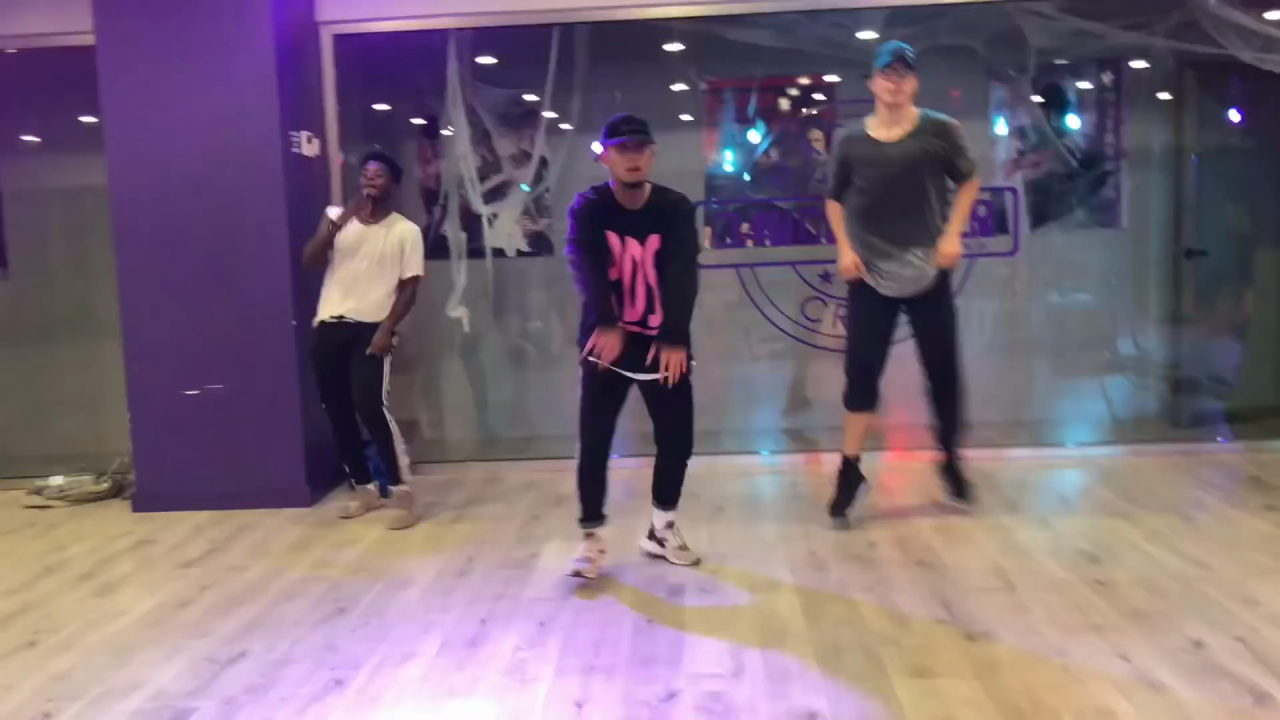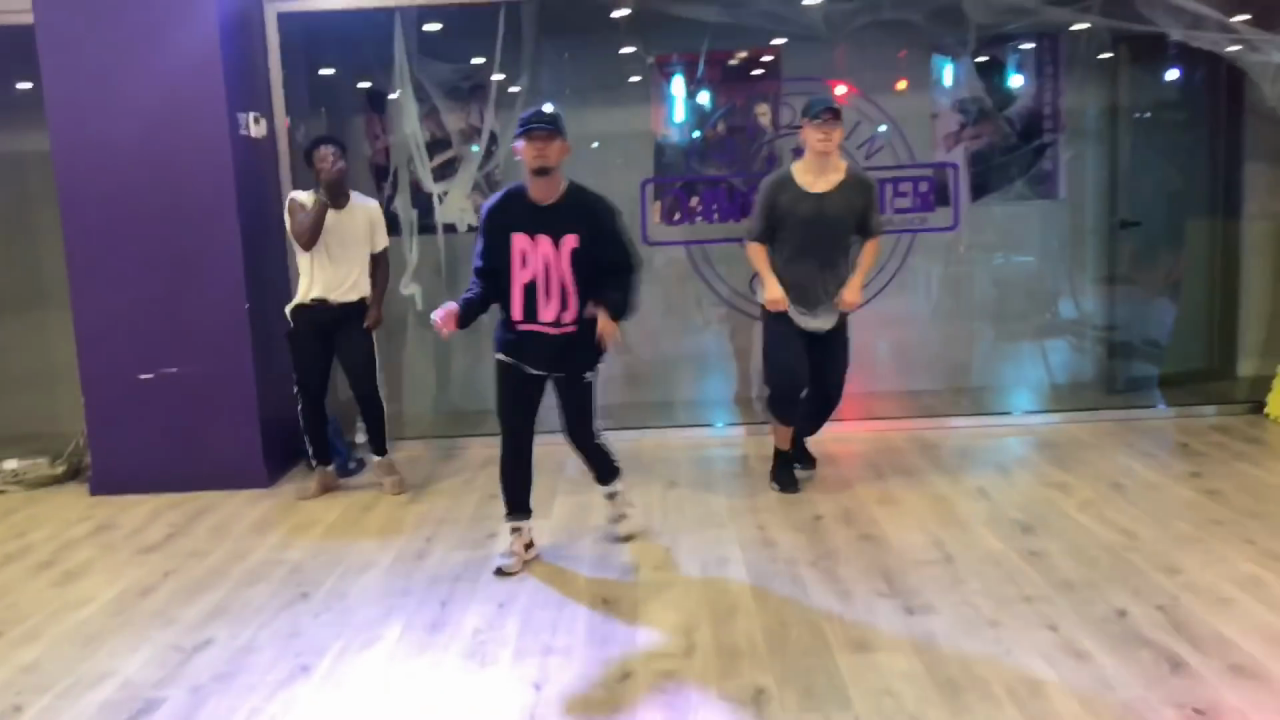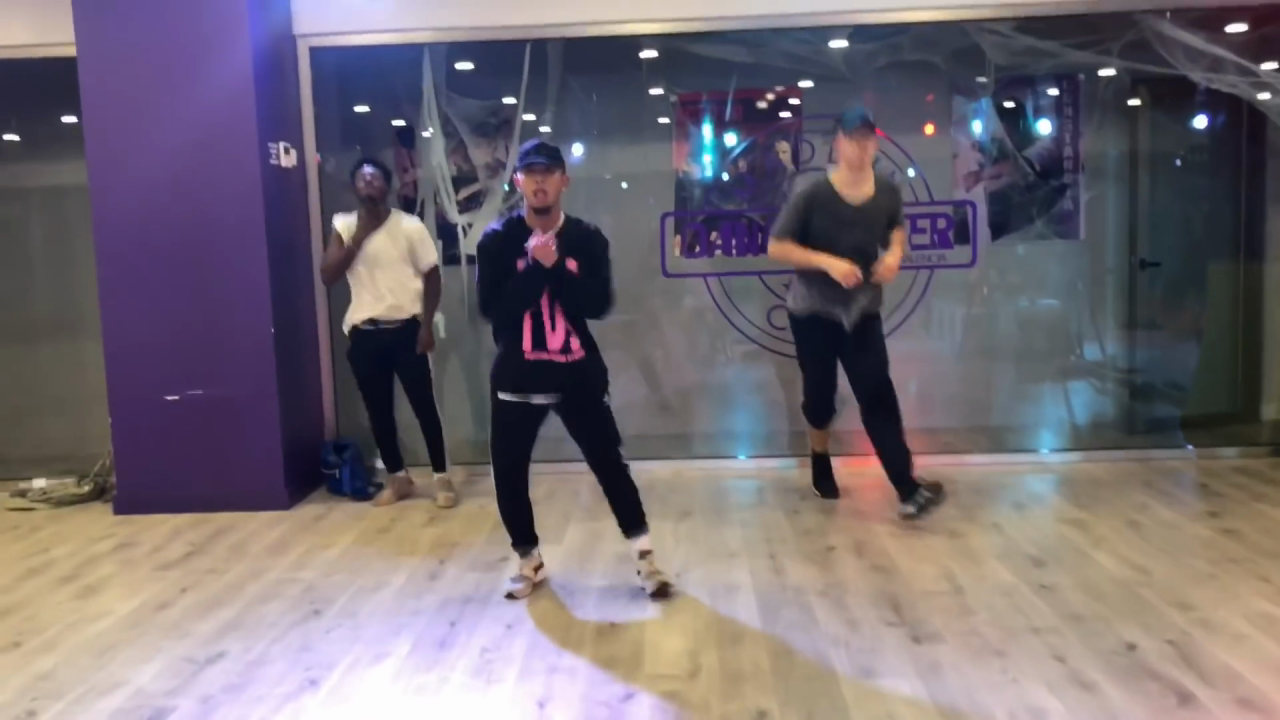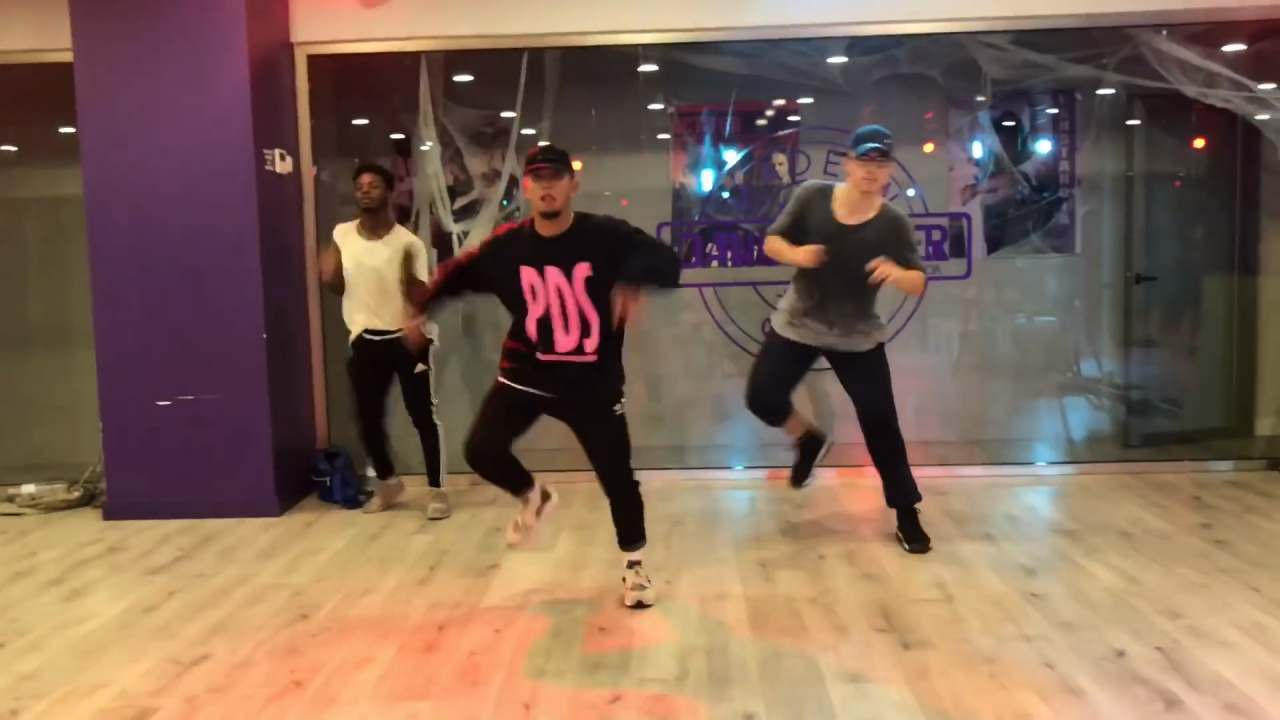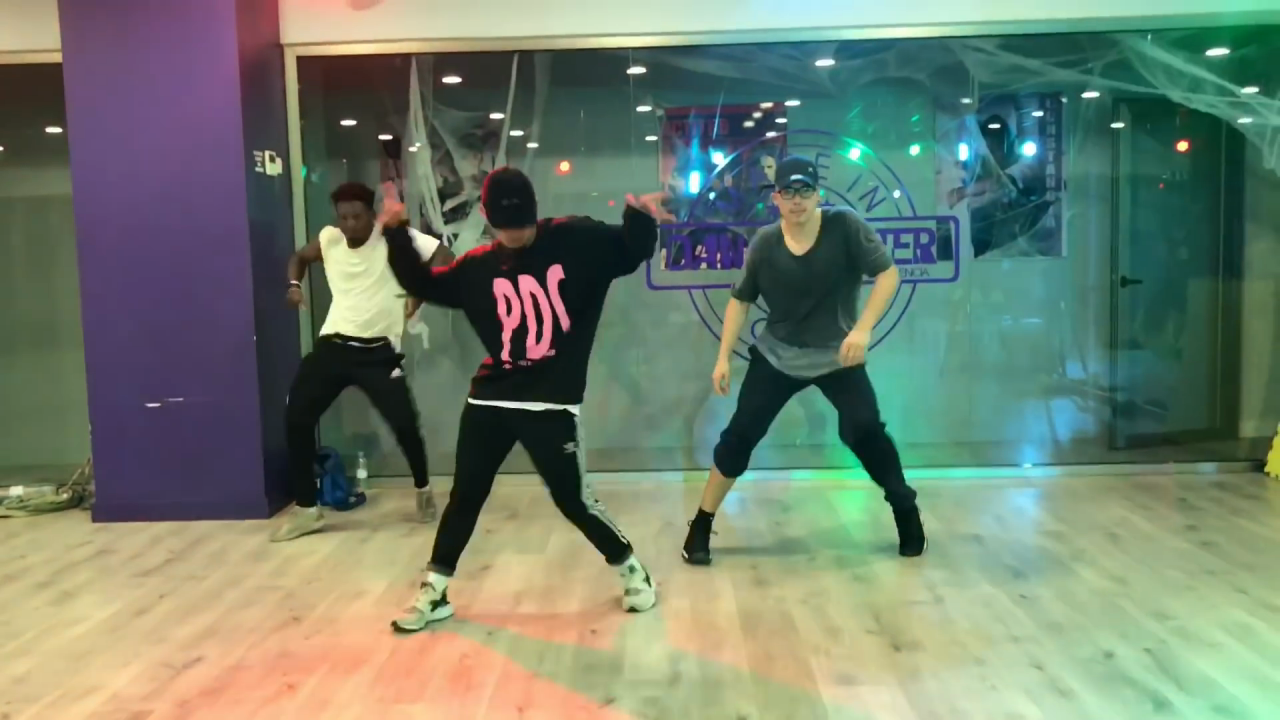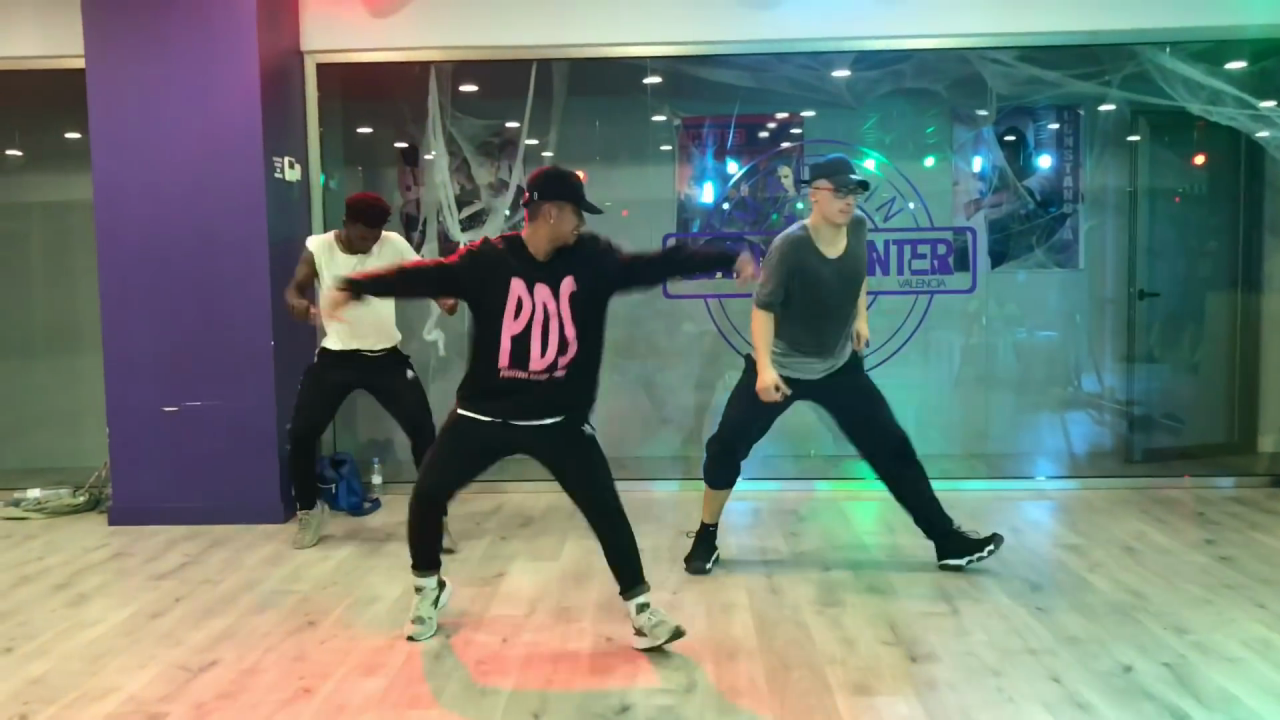
dt=0.4s
person 1, frame 1
left shoulder: (676, 210)
right shoulder: (588, 207)
left elbow: (682, 276)
right elbow: (585, 267)
left wrist: (676, 339)
right wrist: (603, 326)
left hip: (662, 346)
right hip: (607, 346)
left knee: (677, 439)
right knee: (595, 441)
left ankle: (661, 530)
right ankle: (593, 539)
person 1, frame 2
left shoulder: (592, 208)
right shoulder: (499, 211)
left elbow: (621, 268)
right elbow: (486, 278)
left wrist: (611, 309)
right wrist: (460, 310)
left hip: (574, 346)
right hip: (517, 346)
left knee: (581, 433)
right knee: (515, 439)
left ankle: (613, 491)
right ankle: (520, 535)
person 1, frame 3
left shoulder: (589, 240)
right shoulder: (496, 240)
left elbow: (595, 303)
right elbow: (492, 305)
left wrist: (556, 266)
right wrist: (532, 265)
left hip: (579, 375)
right hip: (517, 380)
left knee: (610, 464)
right knee: (508, 475)
left ankle: (643, 554)
right ankle: (529, 558)
person 1, frame 4
left shoulder: (606, 236)
right shoulder: (508, 244)
left elbow: (665, 263)
right elbow: (462, 274)
left wrist: (633, 283)
right wrist: (425, 302)
left hip: (593, 382)
right hip: (525, 376)
left knee: (617, 477)
right knee: (480, 449)
left ankle: (633, 564)
right ankle: (532, 496)
person 1, frame 5
left shoulder: (576, 239)
right shoulder: (479, 265)
left elbow: (630, 252)
right elbow: (425, 285)
left wrist: (644, 218)
right wrist: (397, 234)
left hip: (555, 398)
right hip: (493, 397)
left knee: (572, 501)
right knee: (466, 492)
left ankle: (629, 567)
right ankle: (435, 591)
person 1, frame 6
left shoulder: (593, 257)
right shoulder: (488, 257)
left elbow: (651, 266)
right elbow: (424, 276)
left wrist: (725, 258)
right wrist: (355, 286)
left hip: (558, 413)
right hip: (486, 409)
left knee: (602, 505)
right knee: (428, 497)
left ankle: (642, 610)
right ankle: (429, 590)
person 2, frame 1
left shoulder: (939, 131)
right shoulder: (851, 141)
left elbow: (968, 181)
right elbow: (834, 198)
left wrist: (953, 234)
right wrist: (844, 247)
left hip: (928, 270)
right hip: (870, 273)
left knee: (942, 368)
right knee: (862, 368)
left ankle: (949, 460)
right ankle: (850, 470)
person 2, frame 2
left shoulder: (860, 185)
right shoulder: (778, 185)
left elbow: (870, 236)
right elbow: (755, 240)
left wrist: (857, 282)
right wrist: (768, 282)
left hip: (832, 304)
right hip: (785, 305)
left knee: (827, 392)
right knee: (785, 382)
left ankle: (797, 440)
right ankle: (783, 458)
person 2, frame 3
left shoulder: (888, 192)
right shoulder: (812, 193)
right elbow: (777, 247)
left wrist: (894, 253)
right wrist: (828, 262)
left hip: (862, 305)
right hip: (812, 306)
left knee: (877, 389)
right knee: (819, 393)
left ankle: (906, 486)
right ankle: (820, 461)
person 2, frame 4
left shoulder: (894, 224)
right shoulder: (811, 197)
left elbow: (917, 280)
right elbow: (772, 241)
left wrist: (896, 273)
right wrist: (794, 253)
left hip: (856, 334)
right hip: (797, 322)
left knee: (879, 419)
right knee: (762, 397)
left ankle: (907, 516)
right ankle: (808, 438)
person 2, frame 5
left shoulder: (844, 226)
right shoulder: (764, 244)
left elbow: (887, 274)
right elbow: (740, 297)
left wrist: (862, 328)
right wrist: (724, 356)
left hip: (838, 356)
right hip: (777, 355)
left knee: (865, 432)
right knee: (740, 435)
left ankle: (906, 514)
right ankle: (700, 526)
person 2, frame 6
left shoulder: (857, 232)
right shoulder: (791, 245)
right elbow: (763, 307)
left wrist: (859, 316)
right wrist: (764, 368)
left hip: (838, 363)
right hip: (783, 366)
left knee: (890, 443)
right knee: (728, 444)
left ankle: (946, 538)
right ankle: (706, 534)
person 3, frame 1
left shoulder: (406, 231)
right shoulder: (337, 219)
left elbow: (409, 286)
right elbow: (311, 261)
left wrist: (388, 329)
right wrist: (340, 219)
left hip: (371, 330)
right hip: (331, 328)
left knee: (371, 407)
right knee: (338, 413)
left ankle: (400, 492)
right ankle: (364, 487)
person 3, frame 2
left shoulder: (368, 207)
right shoulder: (299, 202)
left elbow: (379, 259)
right elbow: (305, 240)
left wrist: (376, 304)
right wrist: (324, 195)
left hip: (354, 310)
right hip: (310, 311)
left knee: (365, 388)
right knee: (310, 394)
left ankle: (384, 461)
right ankle: (323, 470)
person 3, frame 3
left shoulder: (411, 227)
right shoulder: (342, 225)
left elbow: (432, 278)
right elbow: (328, 275)
left wrist: (426, 326)
right wrist: (357, 239)
left hip: (406, 328)
right hip: (364, 331)
left knee: (424, 405)
right knee: (378, 409)
left ankle: (442, 477)
right ankle: (398, 476)
person 3, frame 4
left shoulder: (407, 242)
right shoulder: (342, 235)
right elbow: (332, 280)
left wrist: (411, 284)
right wrist: (328, 271)
left hip: (407, 339)
right hip: (366, 339)
left knee: (422, 415)
right knee: (368, 420)
left ankle: (437, 490)
right ankle: (388, 481)
person 3, frame 5
right shoulder: (328, 239)
left elbow: (444, 255)
right elbow: (298, 258)
right wrist: (294, 284)
left hip: (377, 350)
right hip: (332, 345)
left knee: (405, 423)
right knee: (296, 419)
left ankle: (424, 493)
right ankle: (306, 510)
person 3, frame 6
left shoulder: (395, 244)
right shoulder: (317, 247)
right elbow: (294, 289)
left wrist: (443, 297)
right wrist: (298, 304)
left hip: (385, 357)
right hip: (335, 356)
left knee: (422, 429)
right knee: (301, 432)
right ankle: (309, 511)
